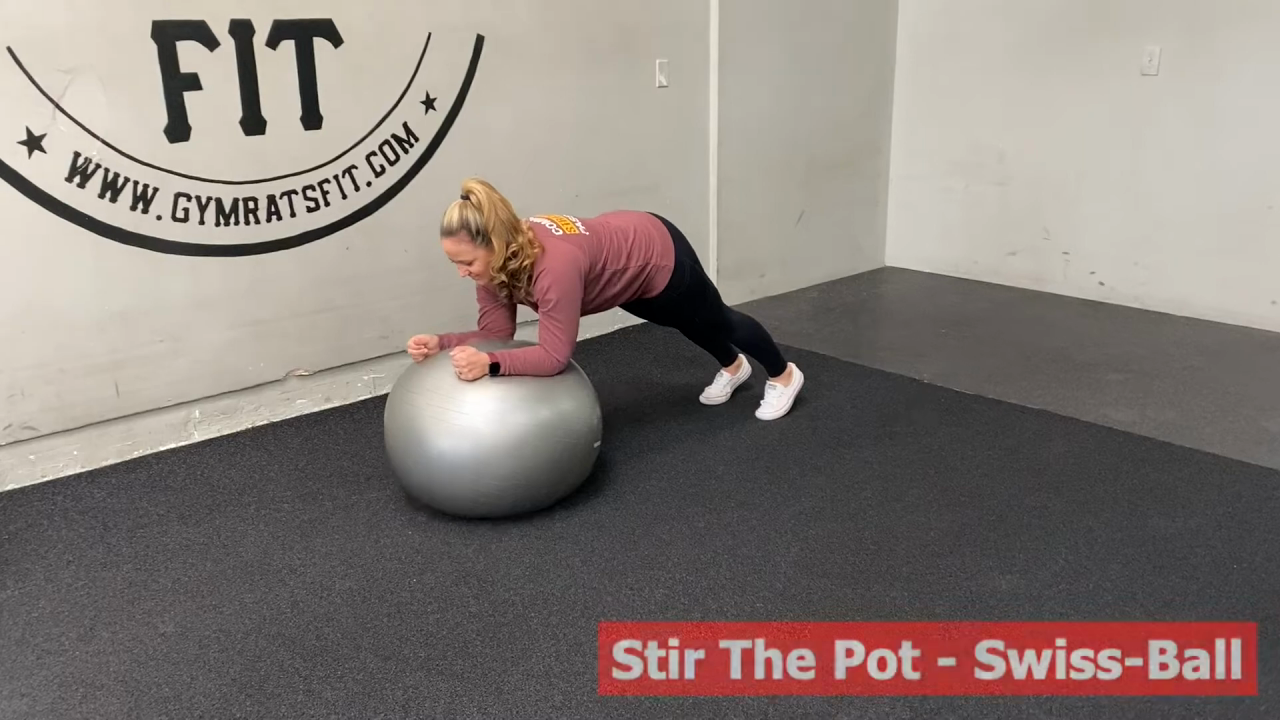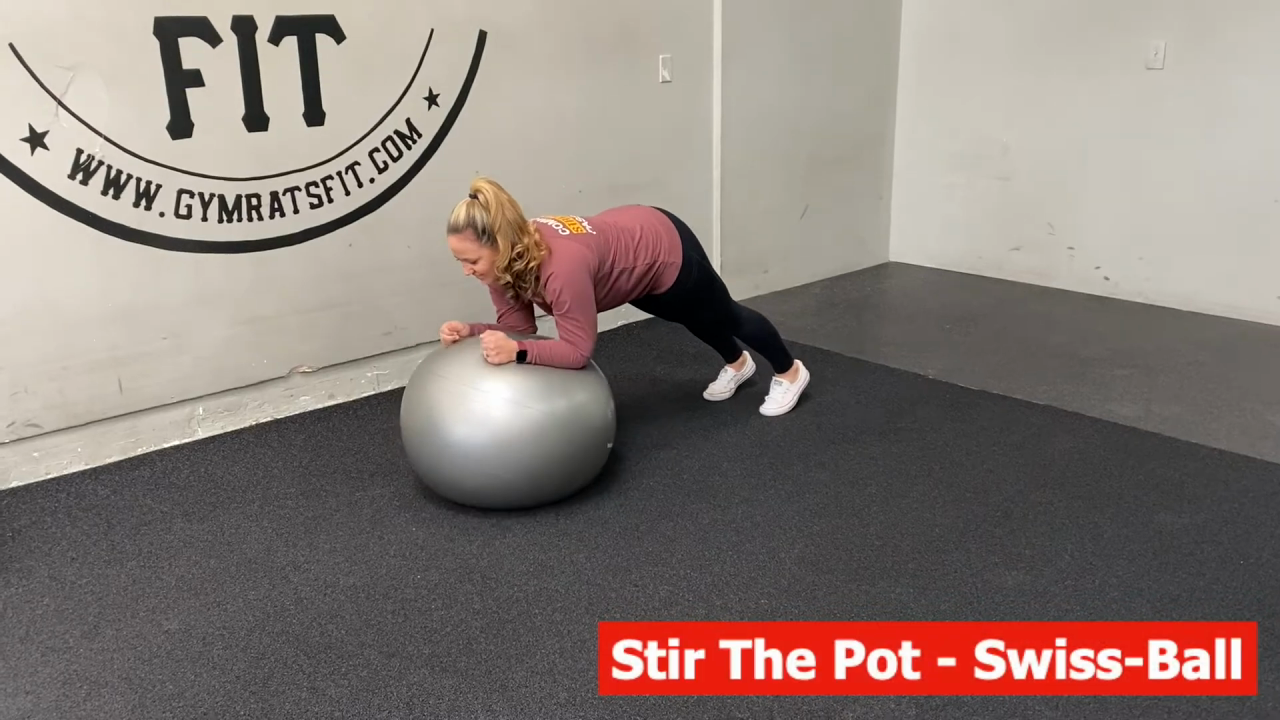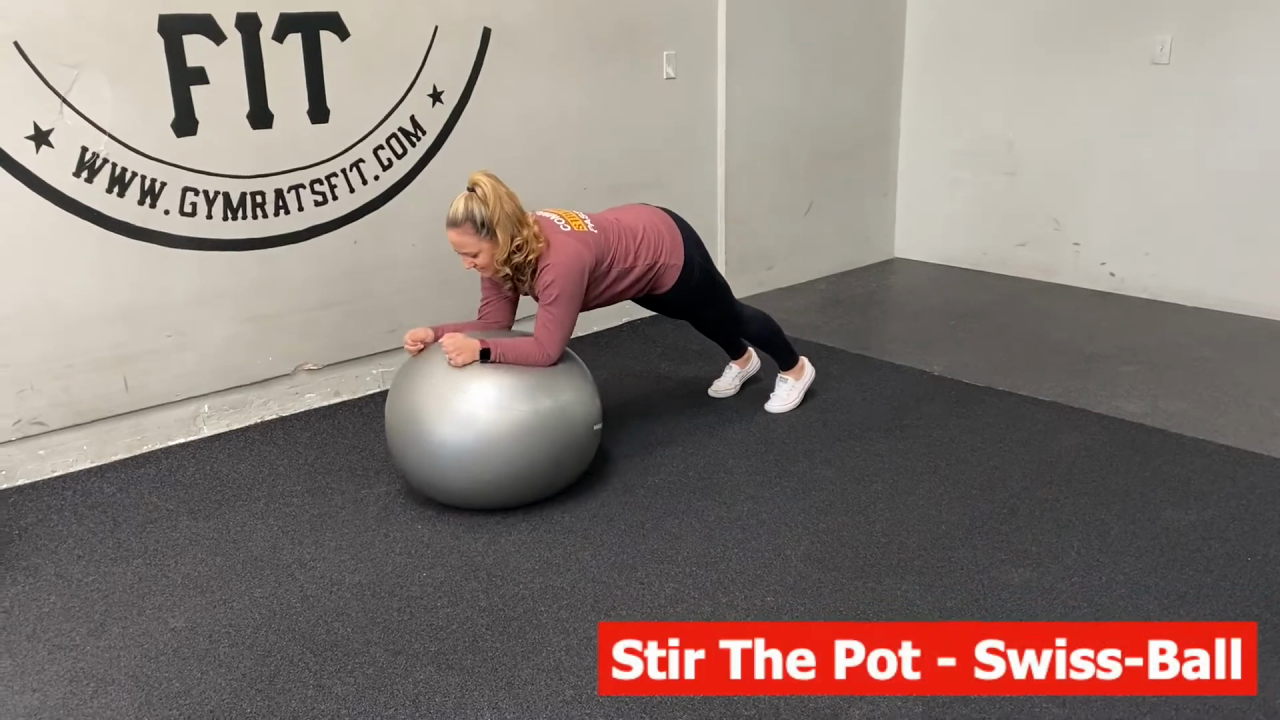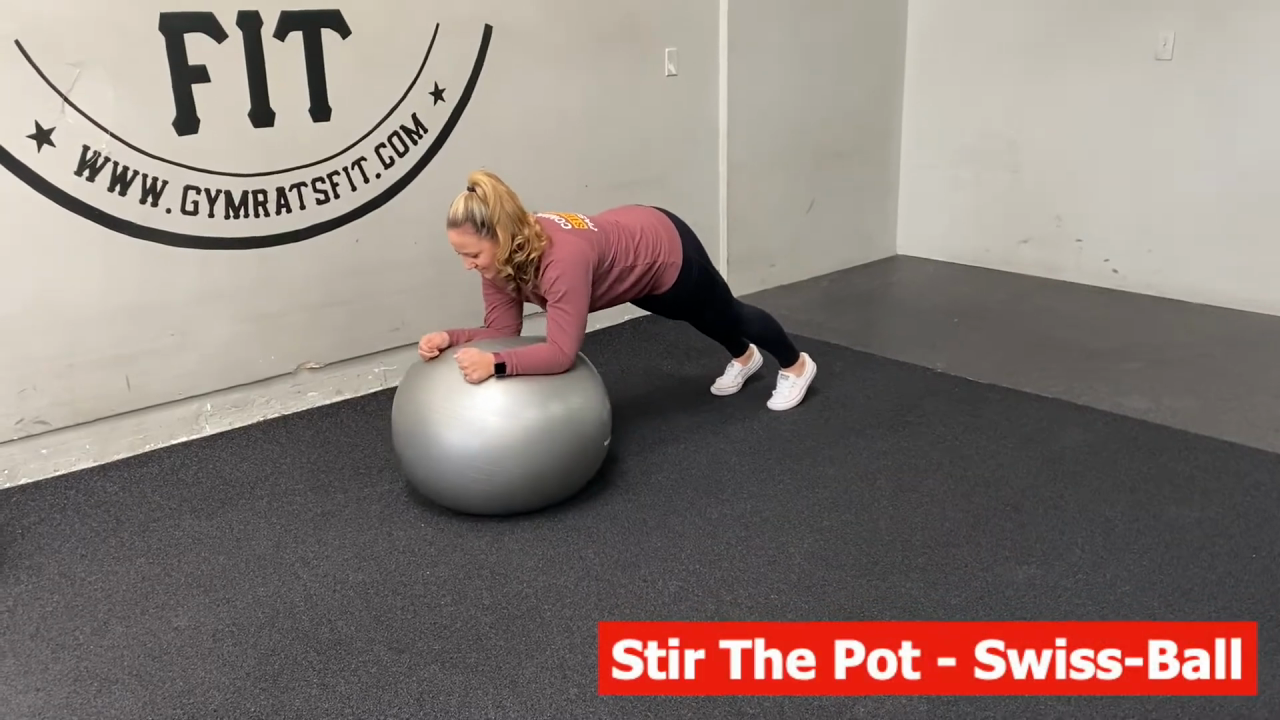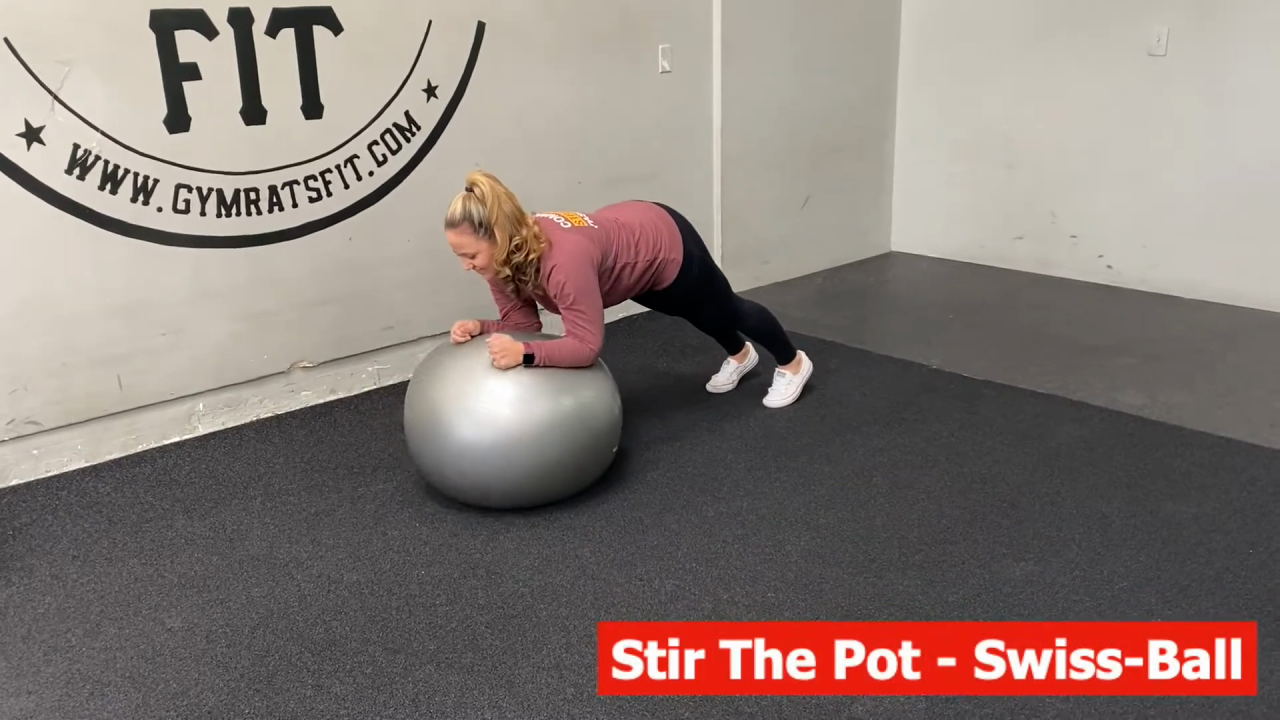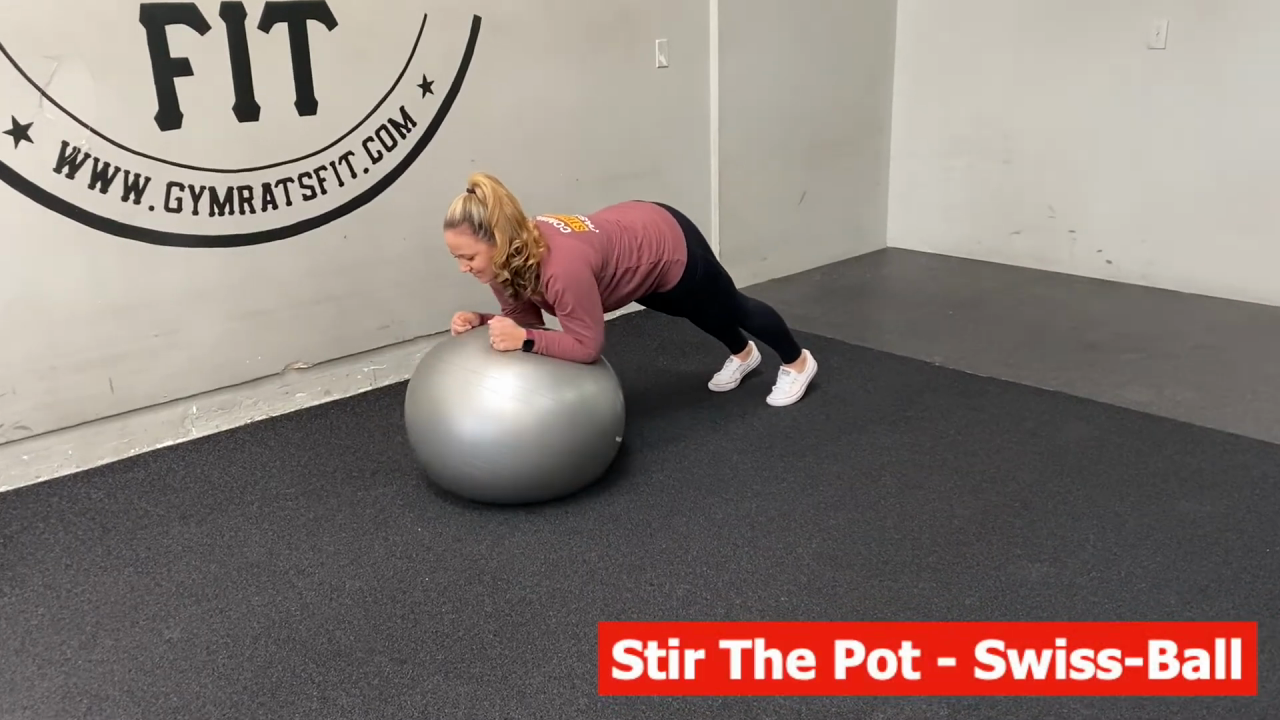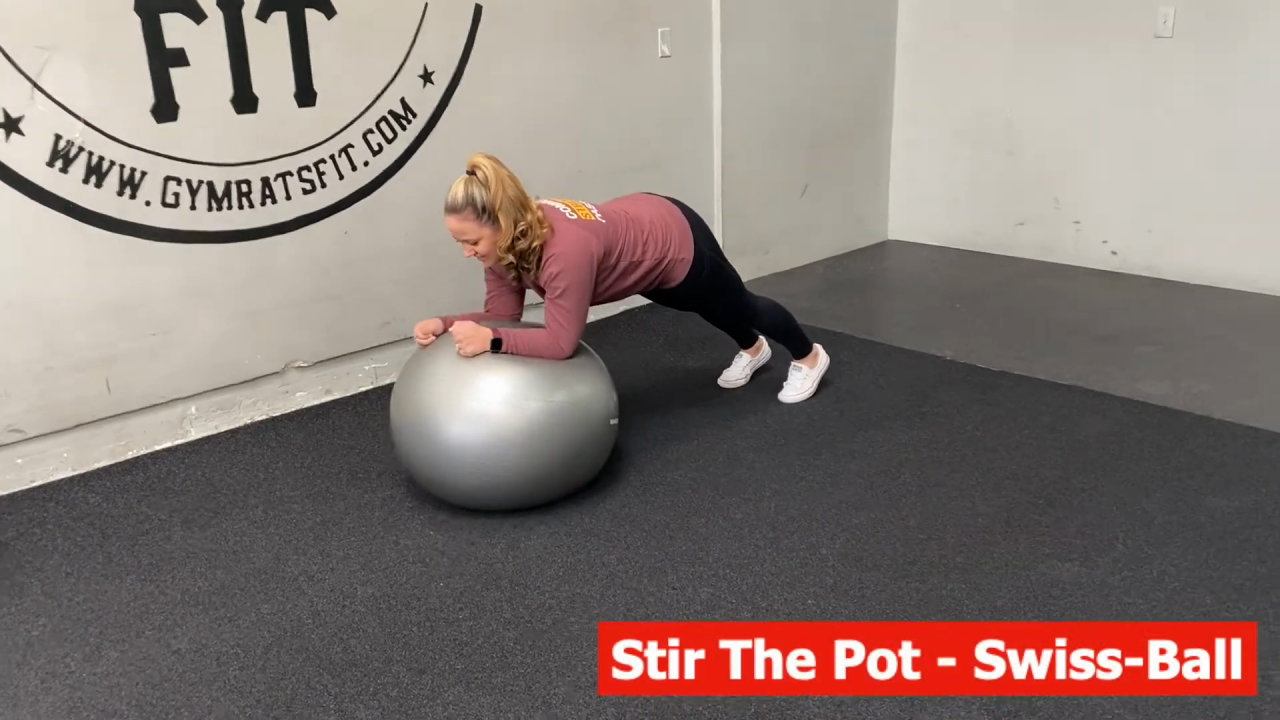
dt=0.5s
person 1, frame 1
left shoulder: (555, 264)
right shoulder: (494, 259)
left elbow: (555, 355)
right elbow: (496, 334)
left wrist: (488, 364)
right wrist: (441, 342)
left hip: (658, 258)
right hip: (621, 241)
left knee: (714, 320)
right knee: (687, 324)
left ankle: (783, 375)
right ankle: (732, 366)
person 1, frame 2
left shoulder: (563, 265)
right shoulder: (504, 257)
left elbow: (579, 350)
right elbow: (517, 328)
left wrist: (516, 351)
right wrist: (470, 331)
left hip: (666, 252)
right hip: (627, 234)
left knee: (721, 314)
right knee: (690, 318)
left ankle: (789, 371)
right ankle: (737, 363)
person 1, frame 3
left shoulder: (561, 259)
right shoulder: (501, 249)
left elbow: (547, 349)
right elbow: (494, 323)
left wrist: (478, 350)
right wrist: (437, 334)
left hip: (668, 253)
right hip: (631, 231)
left knee: (724, 313)
right knee: (699, 316)
left ankle: (794, 368)
right ankle: (741, 360)
person 1, frame 4
left shoulder: (563, 258)
right shoulder: (499, 256)
left elbow: (562, 351)
right elbow: (501, 330)
left wrist: (495, 364)
right wrist: (451, 337)
left hip: (666, 253)
right hip: (628, 237)
left knee: (724, 313)
right knee: (701, 316)
left ankle: (796, 365)
right ankle: (744, 357)
person 1, frame 5
left shoulder: (564, 259)
right shoulder: (501, 256)
left elbow: (586, 345)
right elbow: (521, 325)
left wrist: (523, 353)
right wrist: (481, 328)
left hip: (667, 249)
right hip: (628, 229)
left knee: (723, 308)
right knee: (695, 312)
left ankle: (792, 363)
right ankle: (739, 355)
person 1, frame 6
left shoulder: (563, 265)
right shoulder: (503, 256)
left elbow: (587, 346)
right elbow: (525, 320)
left wrist: (522, 338)
right wrist: (480, 320)
left hip: (670, 249)
right hip: (632, 228)
left knee: (729, 306)
right knee: (699, 310)
left ankle: (797, 361)
right ankle: (742, 353)
person 1, frame 7
left shoulder: (566, 249)
right shoulder: (503, 241)
left elbow: (561, 342)
right elbow: (501, 315)
left wrist: (490, 339)
right wrist: (447, 324)
left hip: (676, 245)
right hip: (638, 222)
left knee: (735, 305)
right knee: (711, 308)
left ankle: (808, 357)
right ankle: (752, 349)
